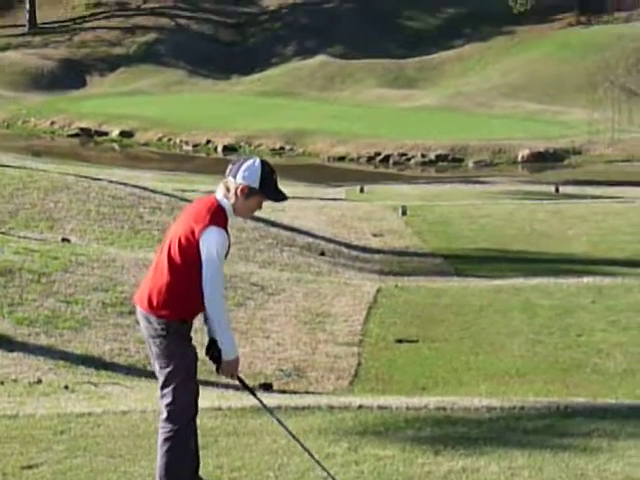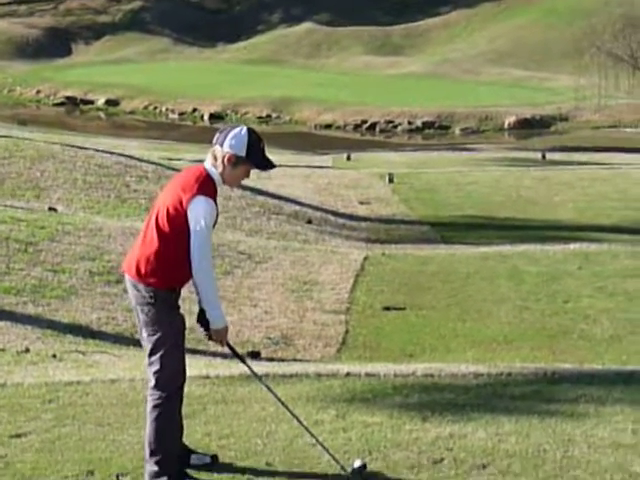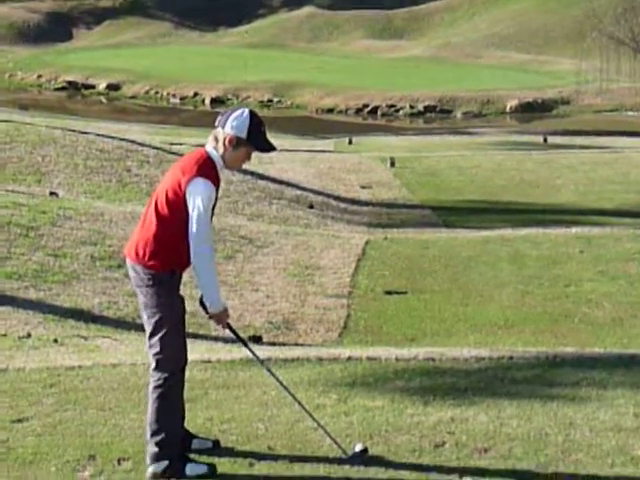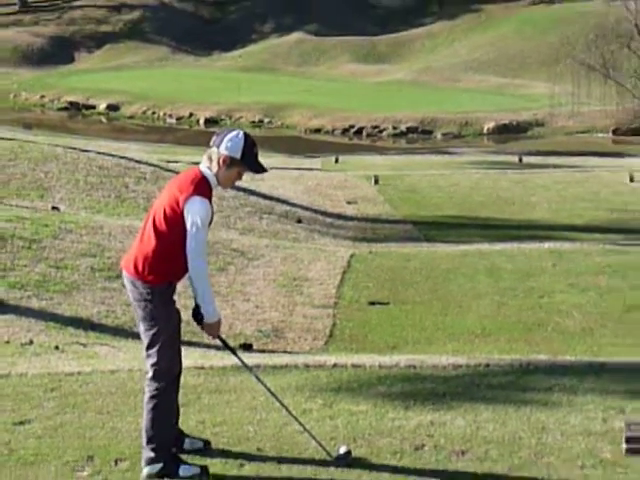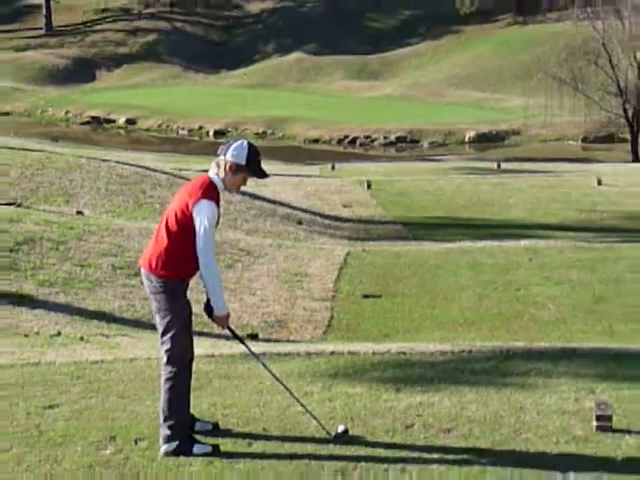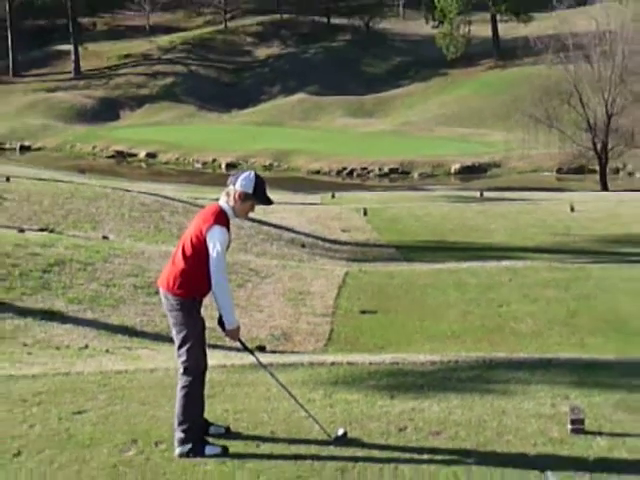
dt=0.3s
person 1, frame 1
left shoulder: (204, 207)
right shoulder: (214, 228)
right elbow: (213, 296)
left wrist: (214, 337)
right wrist: (228, 351)
left hip: (155, 310)
right hip: (166, 319)
left knee: (182, 404)
right knee: (178, 410)
person 1, frame 2
left shoulder: (193, 178)
right shoulder: (202, 196)
left elbow: (193, 256)
right elbow: (201, 264)
left wrist: (206, 309)
right wrist: (217, 319)
left hip: (148, 280)
right hip: (154, 287)
left knee: (170, 373)
right knee: (167, 378)
left ankle: (171, 450)
person 1, frame 3
left shoulder: (198, 163)
right shoulder: (201, 178)
left elbow: (196, 238)
right elbow: (199, 246)
left wrist: (210, 296)
right wrist: (215, 302)
left hip: (156, 265)
right hip: (154, 269)
left knee: (172, 357)
right knee: (169, 362)
left ankle: (174, 434)
person 1, frame 4
left shoulder: (190, 179)
right shoulder: (198, 197)
left elbow: (189, 254)
right elbow: (196, 261)
left wrist: (202, 305)
right wrist: (211, 313)
left hip: (146, 277)
right hip: (150, 283)
left knee: (167, 364)
right knee: (163, 369)
left ankle: (167, 434)
person 1, frame 5
left shoulder: (201, 186)
right shoulder: (206, 200)
left elbow: (198, 252)
right elbow: (206, 258)
left wrist: (213, 300)
right wrist: (220, 307)
left hip: (164, 273)
right hip: (165, 278)
left knee: (182, 352)
right knee: (177, 356)
left ankle: (180, 418)
right ankle: (174, 437)
person 1, frame 6
left shoulder: (213, 214)
right shoulder: (218, 226)
left elbow: (212, 273)
right elbow: (218, 278)
left wrist: (224, 315)
right wrist: (231, 321)
left hip: (179, 292)
right hip: (181, 296)
left knee: (196, 363)
right knee: (192, 366)
